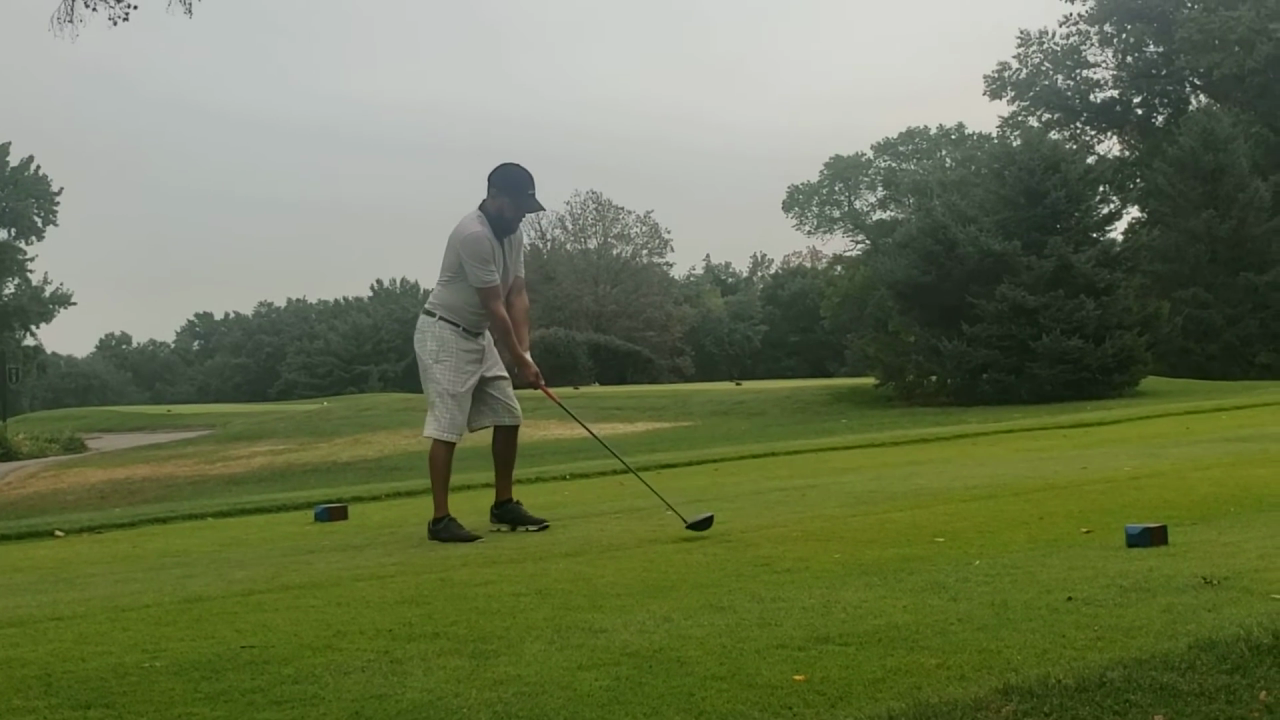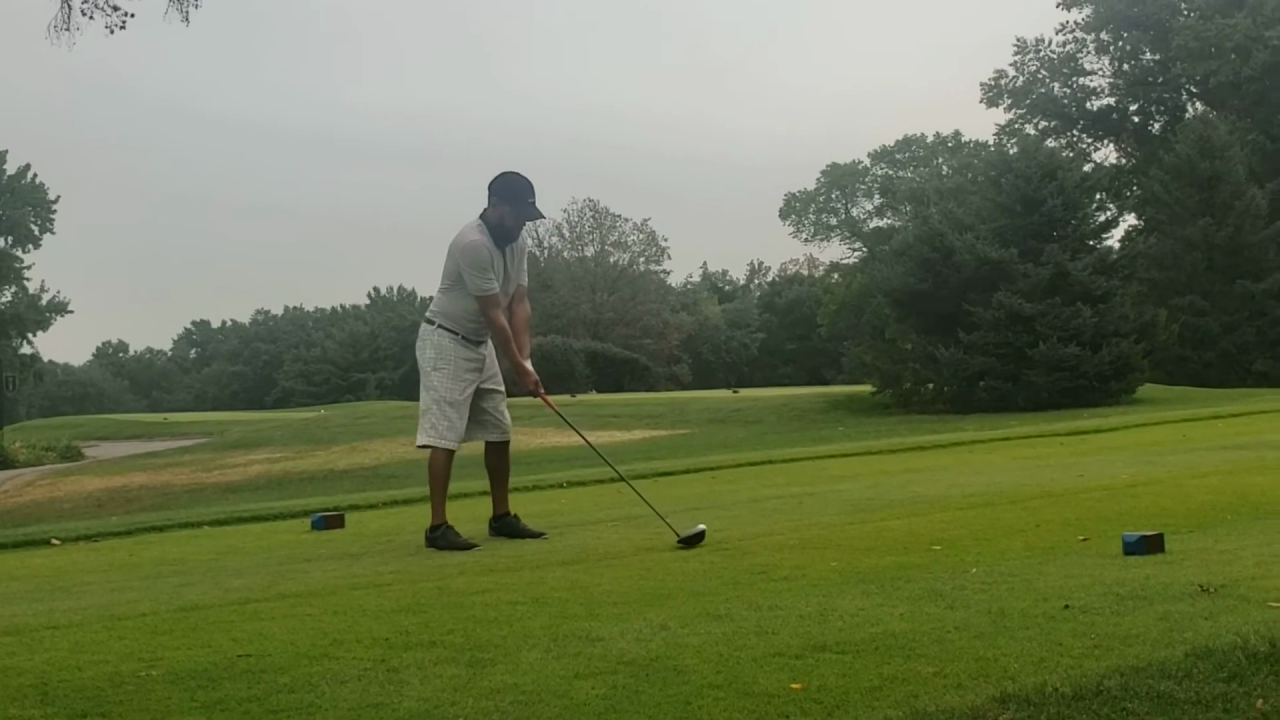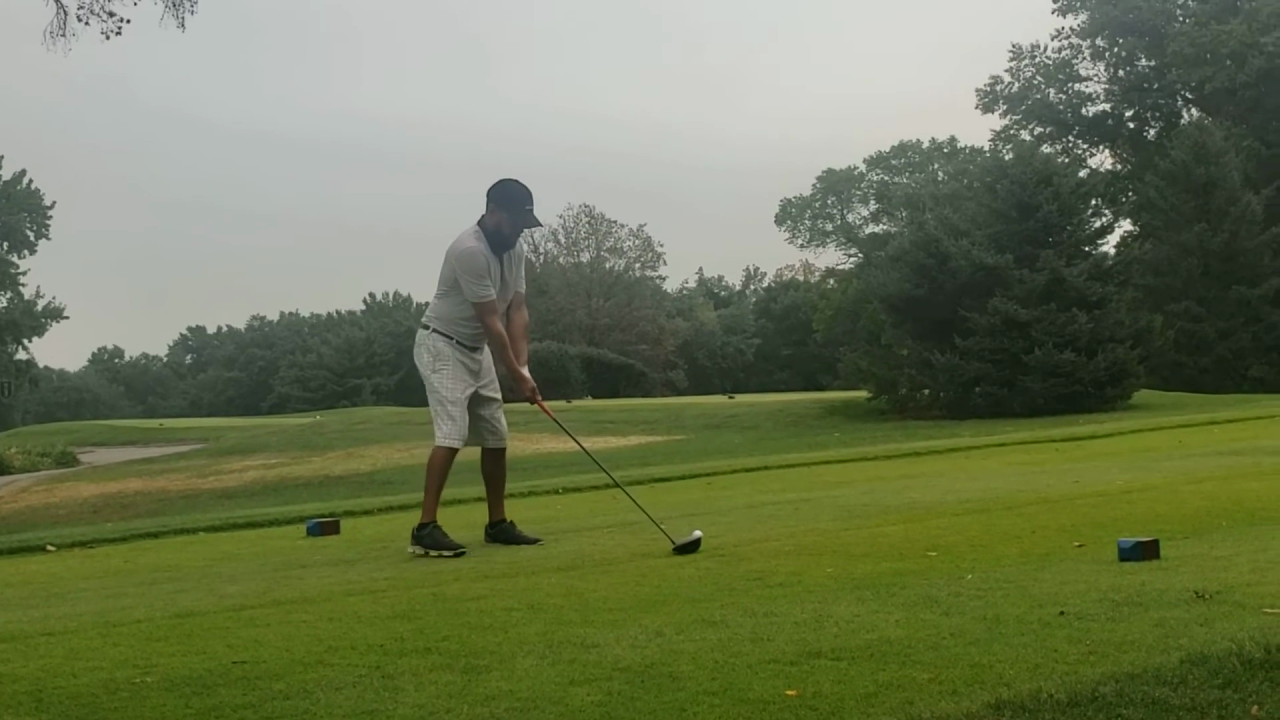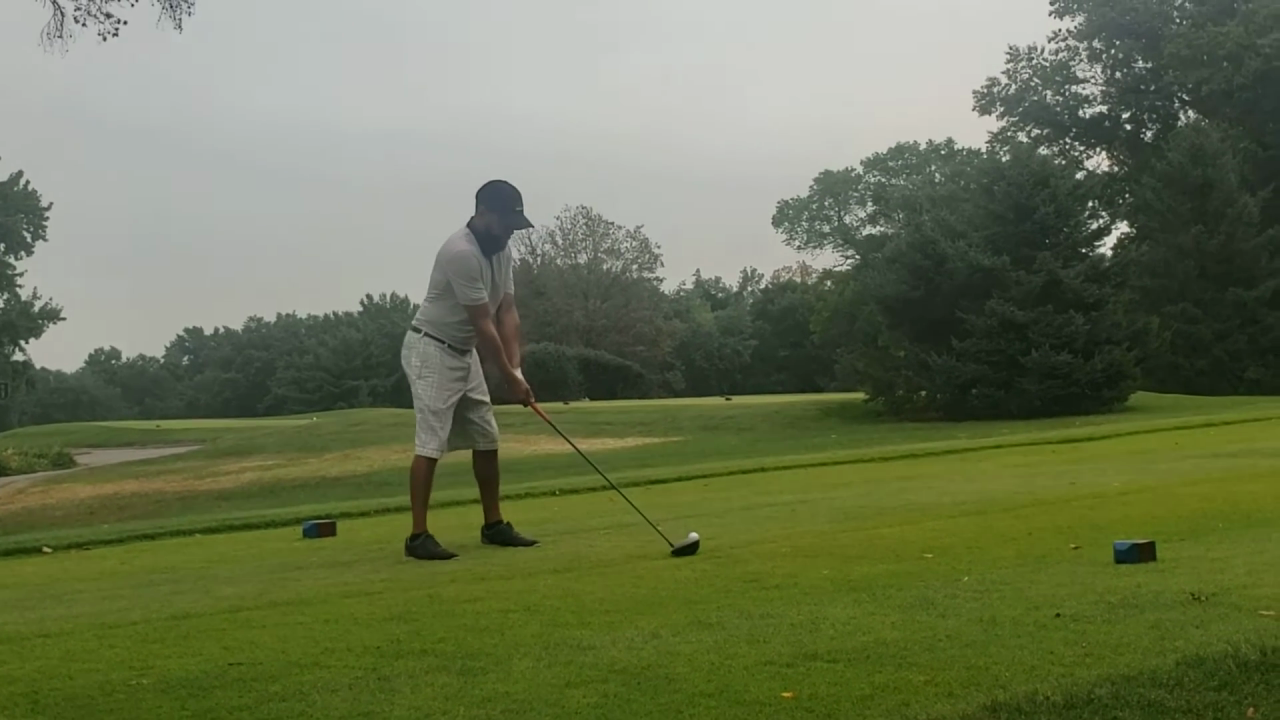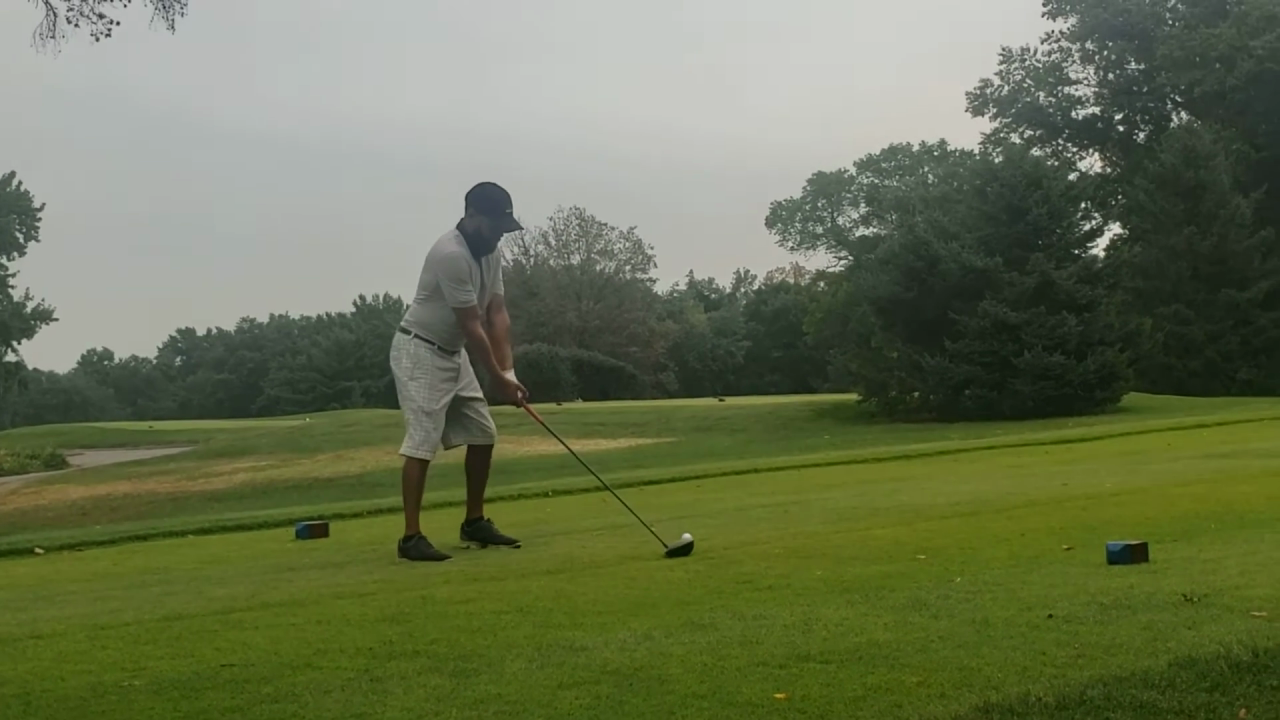
dt=0.2s
person 1, frame 1
left shoulder: (512, 233)
right shoulder: (473, 235)
left elbow: (516, 295)
right elbow: (494, 306)
left wrist: (525, 352)
right wrist: (520, 360)
left hip: (478, 336)
right hip: (445, 334)
left knee: (508, 416)
right knee: (447, 426)
left ankle: (504, 504)
right ankle: (440, 519)
person 1, frame 2
left shoulder: (516, 243)
right shoulder: (473, 244)
left elbow: (519, 304)
right elbow: (493, 315)
left wrist: (526, 360)
right wrist: (520, 369)
left hip: (479, 345)
right hip: (445, 342)
left knee: (499, 432)
right knee: (445, 435)
left ankle: (501, 517)
right ankle: (438, 526)
person 1, frame 3
left shoulder: (515, 250)
right shoulder: (470, 250)
left elbow: (517, 311)
right elbow: (491, 320)
left wrist: (524, 367)
right wrist: (517, 376)
left hip: (476, 350)
right hip: (442, 346)
left knee: (495, 437)
right knee: (452, 435)
left ankle: (497, 523)
right ankle: (426, 526)
person 1, frame 4
left shoulder: (501, 251)
right shoulder: (461, 253)
left elbow: (507, 313)
right elbow: (482, 324)
left wrist: (516, 369)
right wrist: (509, 378)
left hip: (464, 353)
right hip: (431, 350)
left knee: (486, 439)
right knee: (431, 442)
left ankle: (494, 524)
right ankle: (417, 536)
person 1, frame 5
left shoulder: (490, 252)
right shoulder: (450, 255)
left elbow: (496, 314)
right elbow: (471, 326)
left wrist: (509, 371)
right wrist: (499, 380)
left hip: (453, 353)
right hip: (420, 352)
left knee: (482, 434)
right knee: (421, 443)
left ankle: (474, 522)
right ankle: (411, 537)
